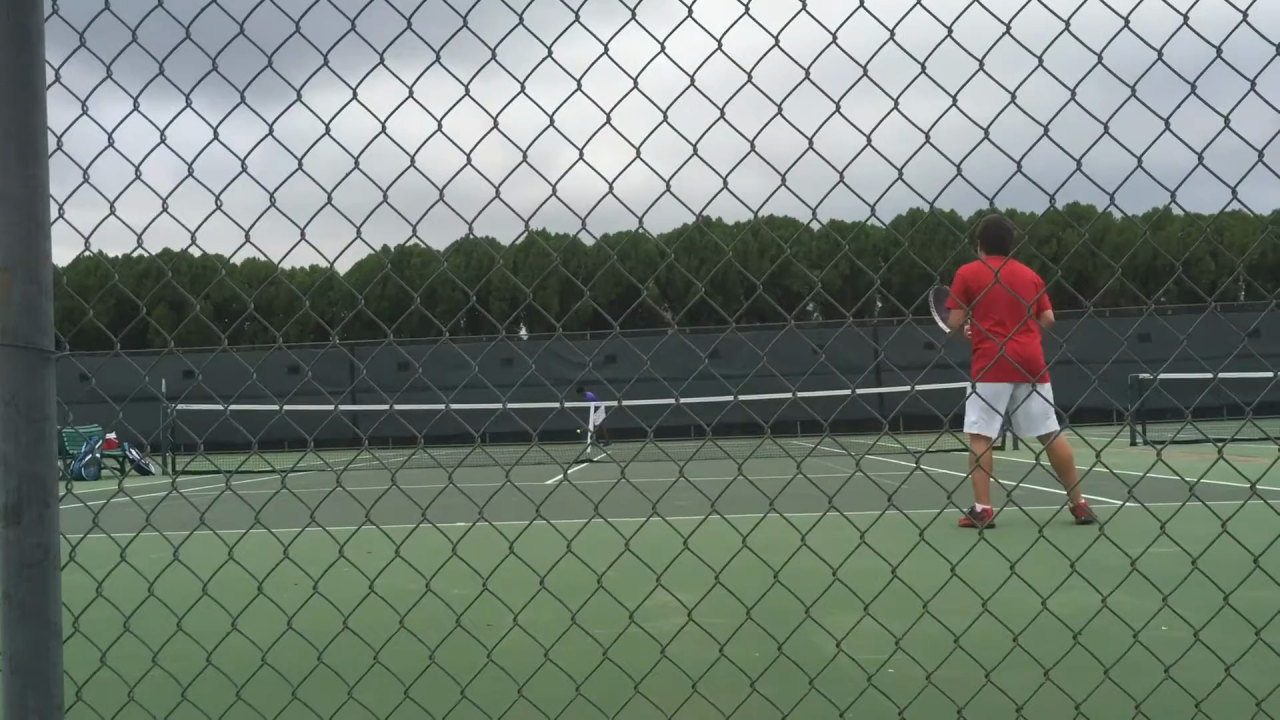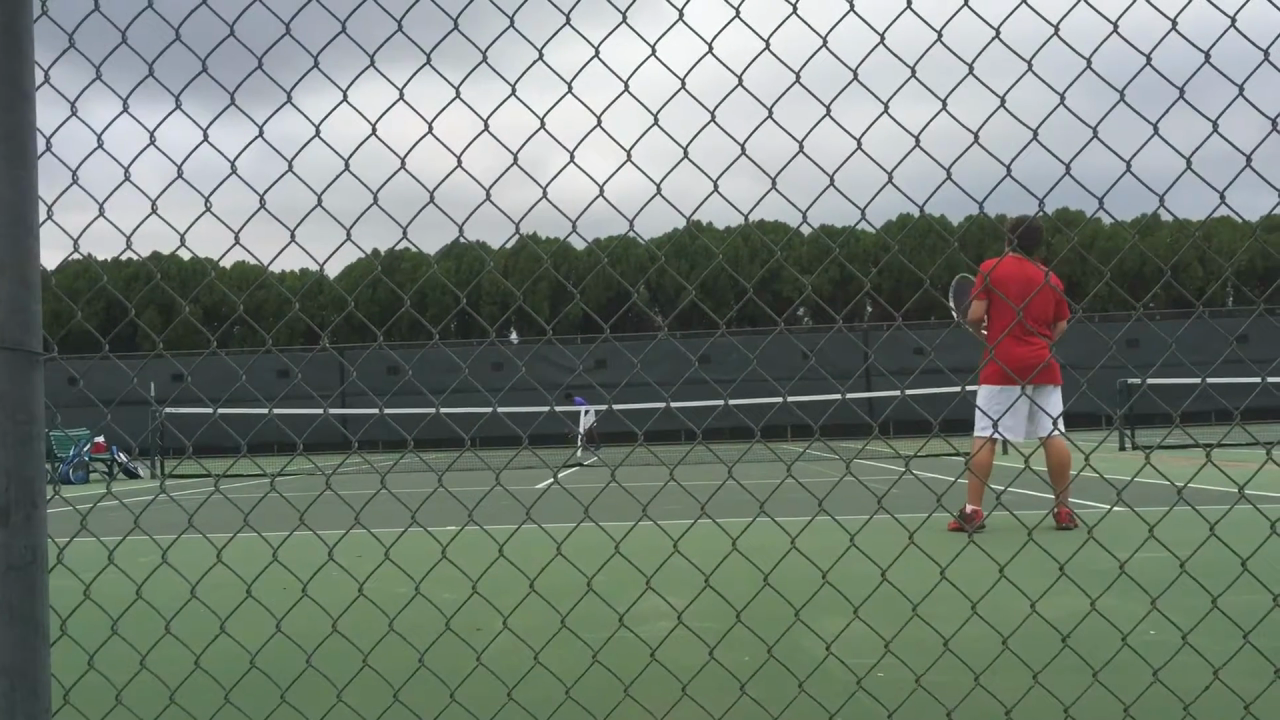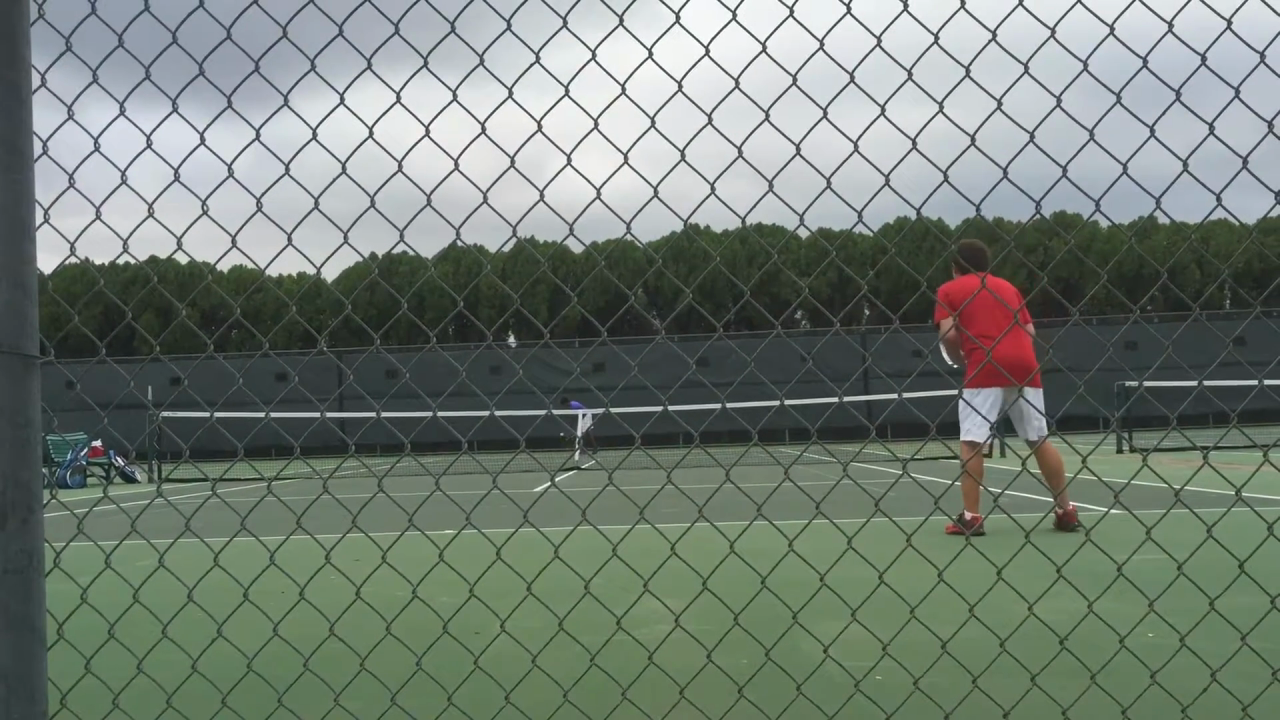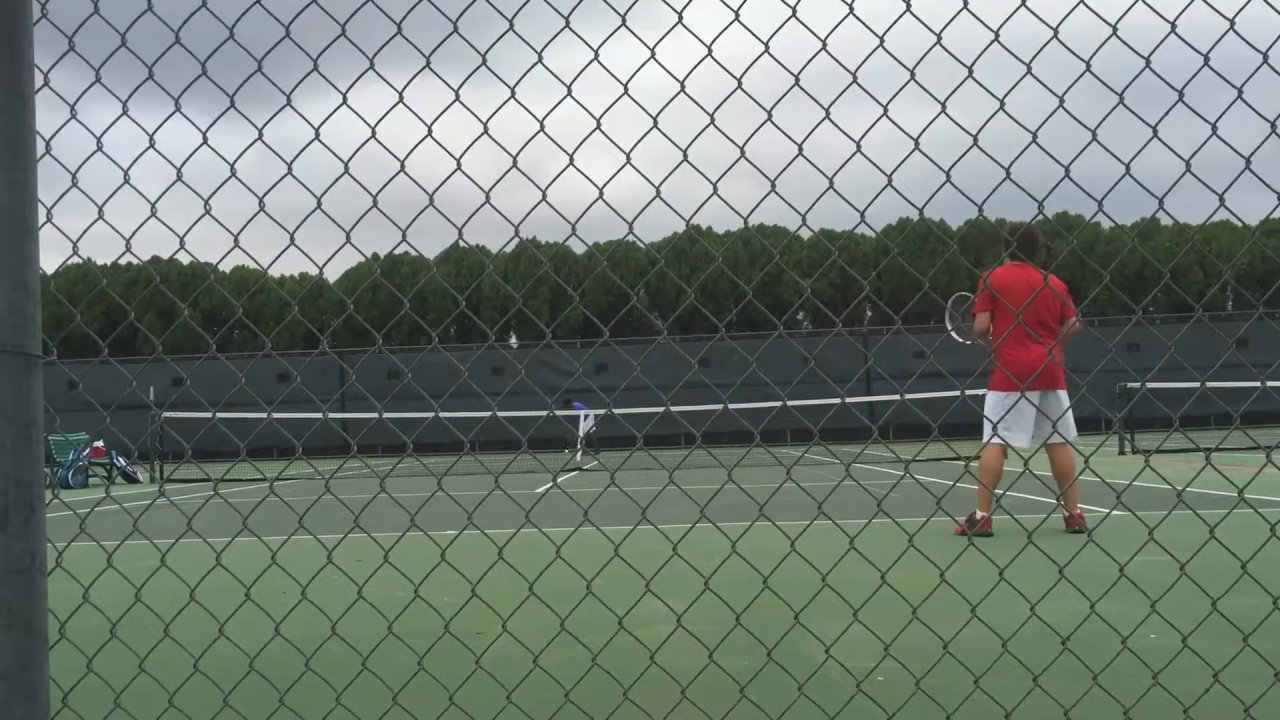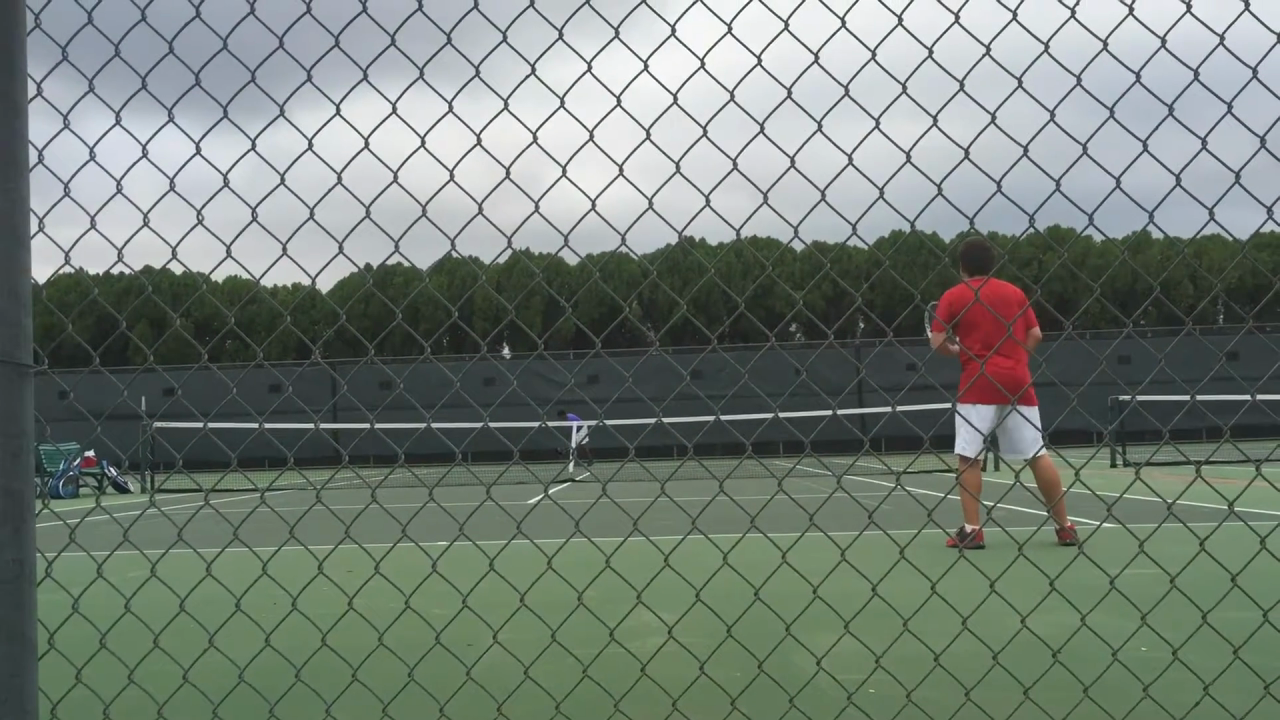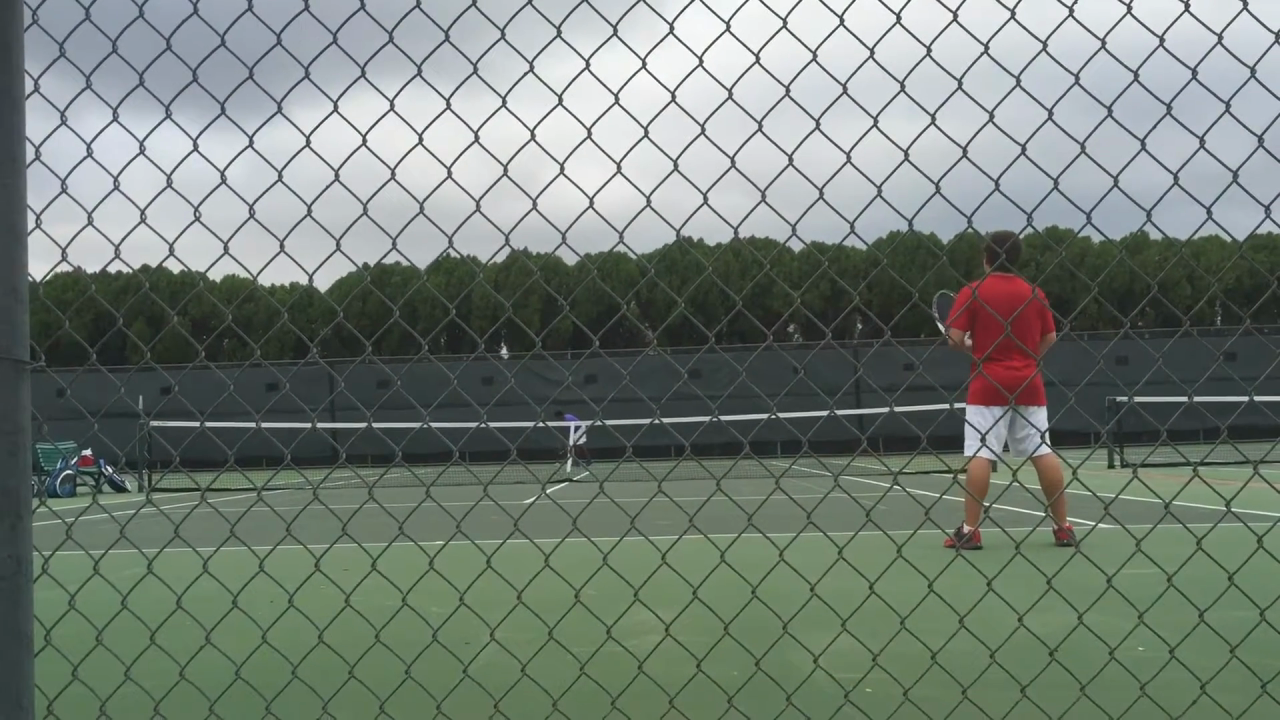
dt=0.7s
person 1, frame 1
left shoulder: (967, 273)
right shoulder: (1030, 275)
left elbow: (955, 322)
right elbow: (1048, 318)
left wrist: (968, 331)
left hip: (992, 363)
right hip: (1032, 361)
left knee: (981, 436)
right knee: (1050, 433)
left ankle: (983, 509)
right ankle: (1078, 502)
person 1, frame 2
left shoulder: (990, 269)
right shoulder: (1050, 278)
left elbow: (974, 316)
right elbow: (1061, 327)
left wrist: (983, 330)
left hip: (1001, 366)
right hip: (1043, 366)
left knee: (985, 436)
right knee: (1053, 435)
left ankle: (973, 511)
right ankle: (1063, 510)
person 1, frame 3
left shoulder: (949, 290)
right shoulder: (1008, 286)
left elbow: (948, 333)
right elbow: (1030, 331)
left wrist: (957, 356)
left hip: (986, 369)
right hip: (1025, 365)
left knee: (972, 442)
right knee: (1040, 439)
left ankle: (971, 516)
right ankle: (1066, 510)
person 1, frame 4
left shoulder: (991, 279)
right shoulder: (1054, 283)
left elbow: (981, 327)
right elbow: (1073, 325)
left wrist: (989, 339)
left hip: (1010, 372)
right hip: (1049, 371)
left knee: (996, 441)
right knee: (1059, 441)
left ankle: (982, 516)
right ankle: (1073, 514)
person 1, frame 5
left shoulder: (954, 296)
right shoulder: (1015, 292)
left elbow: (937, 343)
right elbow: (1035, 335)
left hip: (980, 385)
right hip: (1018, 382)
left knee: (969, 456)
right knee: (1038, 454)
left ankle: (972, 529)
right ankle: (1064, 526)
person 1, frame 6
left shoulder: (972, 292)
right shoulder: (1034, 293)
left elbow: (955, 338)
right elbow: (1050, 339)
left hip: (987, 385)
right hip: (1028, 384)
left knee: (980, 454)
right knee: (1043, 452)
left ankle: (970, 530)
right ankle: (1063, 527)
